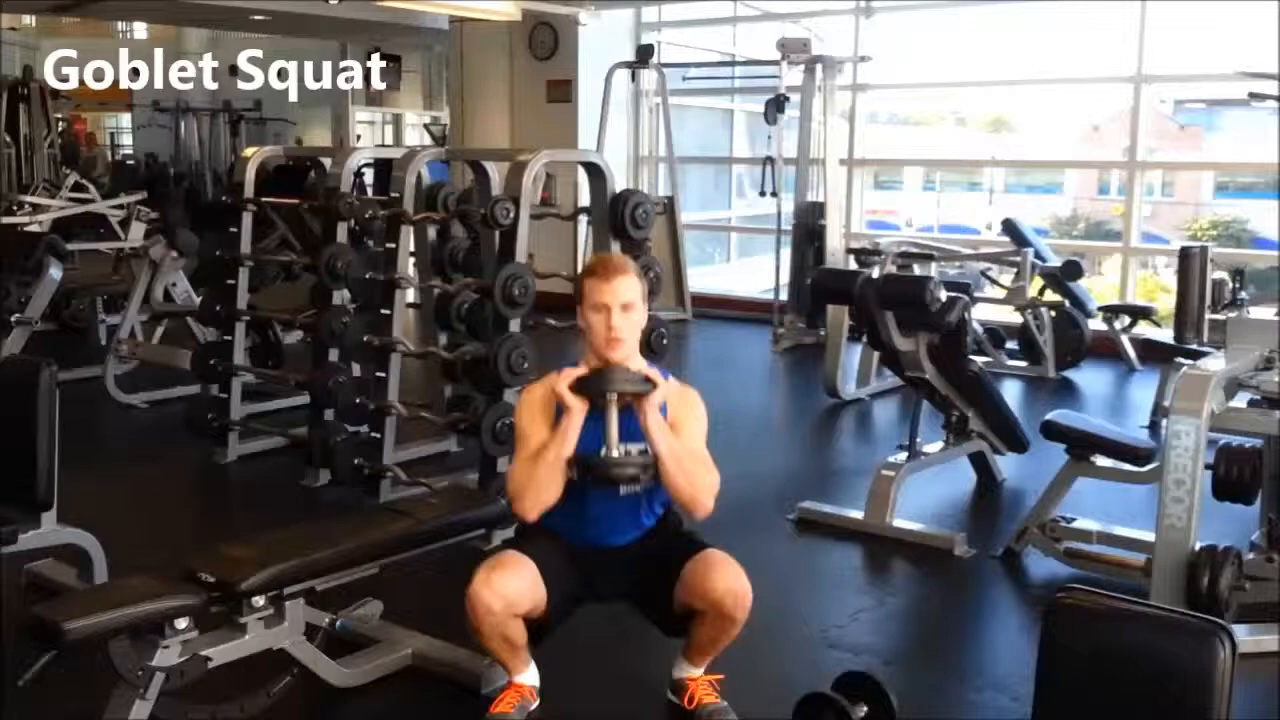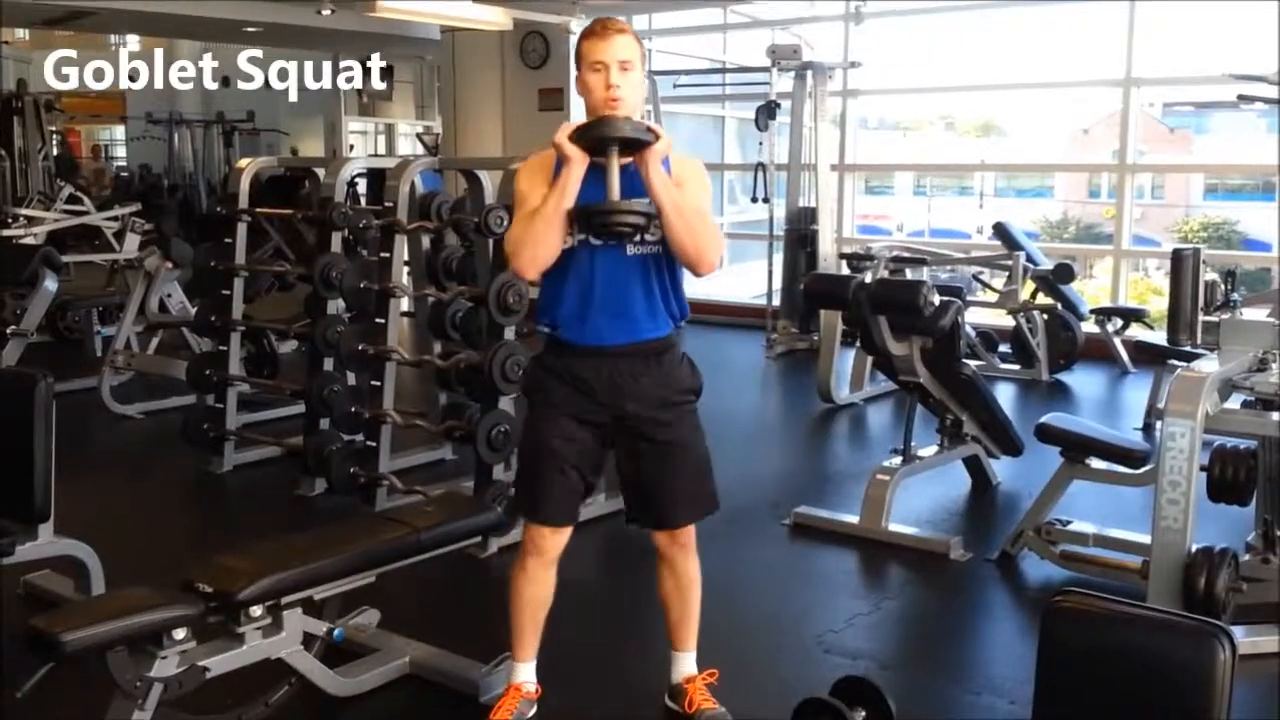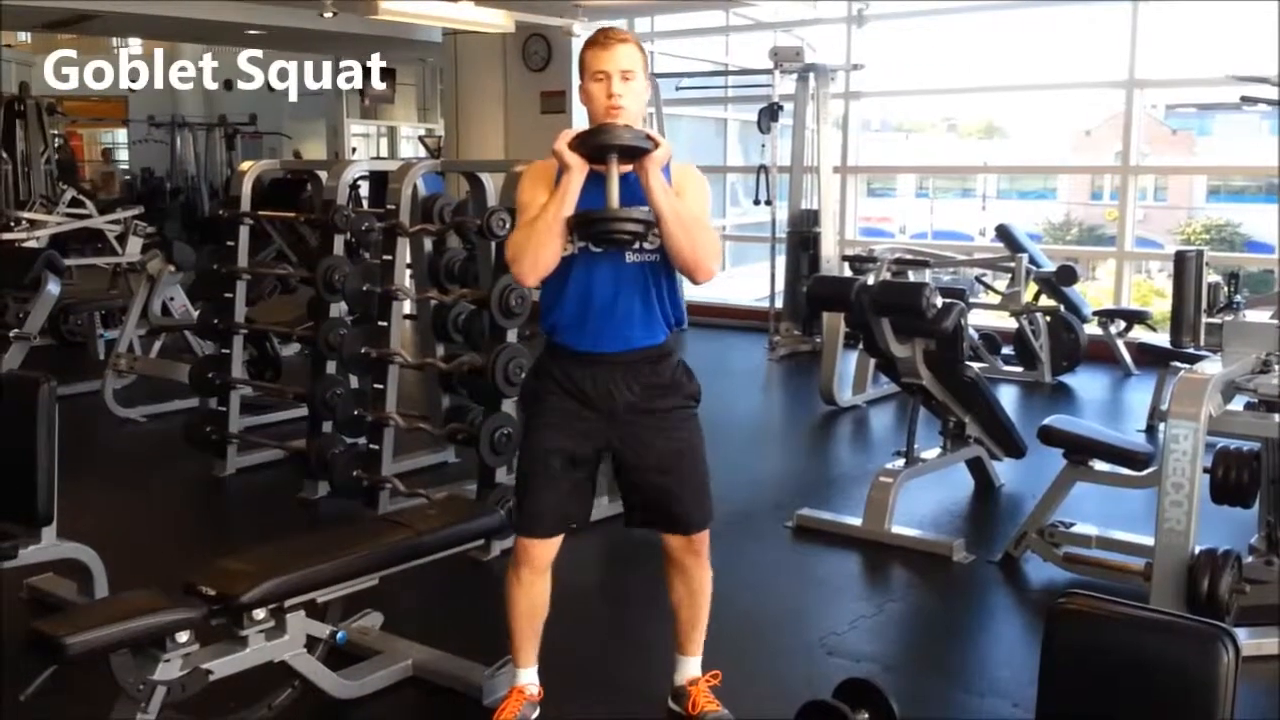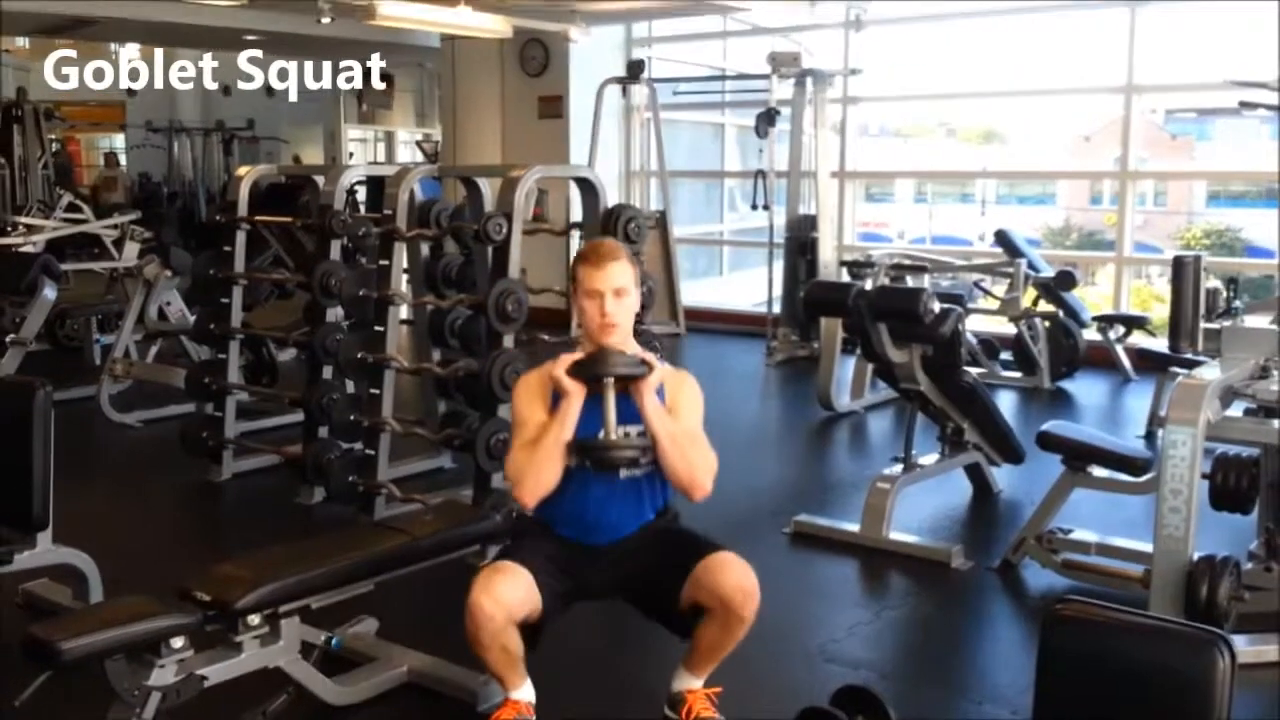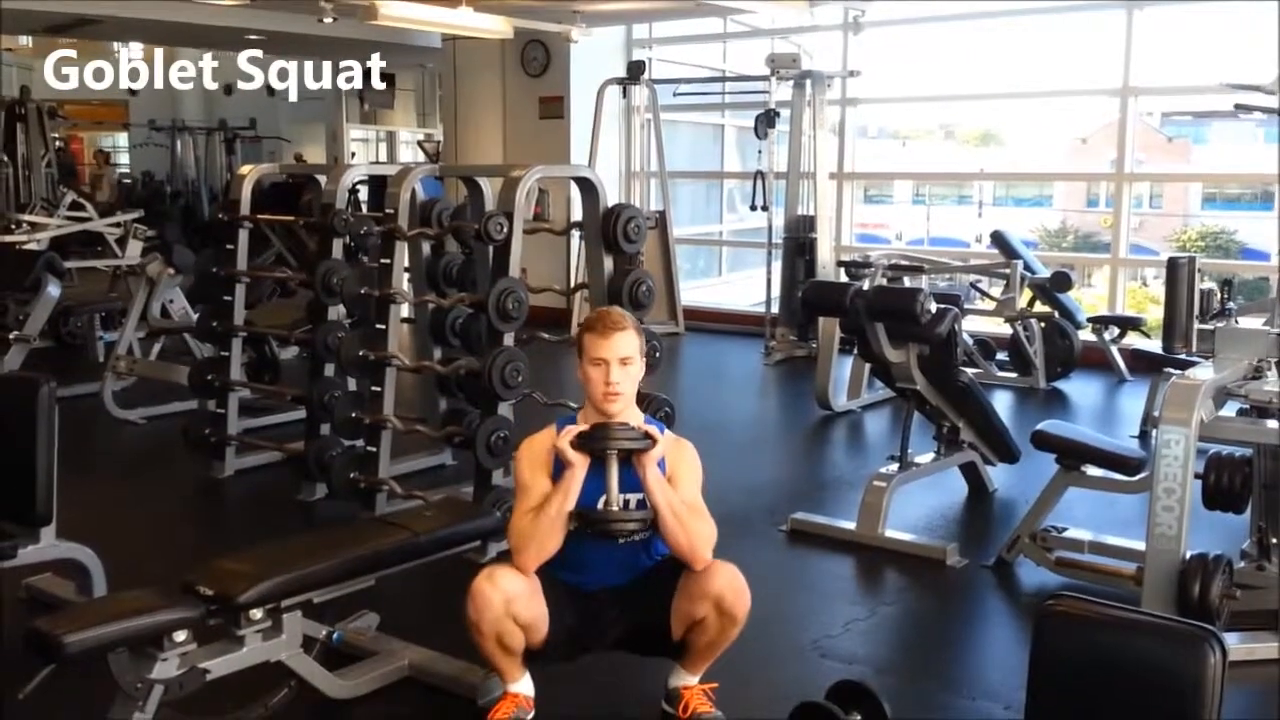
dt=0.7s
person 1, frame 1
left shoulder: (677, 398)
right shoulder: (544, 398)
left elbow: (700, 503)
right elbow: (528, 506)
left wrist: (651, 419)
right wrist: (573, 418)
left hip: (647, 541)
right hip: (562, 542)
left knee: (731, 595)
right knee: (488, 597)
left ankle: (688, 676)
right ankle: (523, 680)
person 1, frame 2
left shoulder: (680, 167)
right shoulder: (545, 167)
left elbow: (706, 260)
right elbow: (526, 263)
left wrist: (652, 169)
right wrist: (575, 169)
left hip: (655, 372)
right hip: (569, 374)
left knee: (677, 539)
right knee: (541, 542)
person 1, frame 3
left shoulder: (679, 175)
right shoulder: (546, 175)
left elbow: (703, 267)
right elbow: (526, 270)
left wrist: (651, 177)
right wrist: (574, 176)
left hip: (652, 379)
right hip: (568, 380)
left knee: (687, 541)
right knee: (533, 547)
person 1, frame 4
left shoulder: (675, 384)
right shoulder: (540, 385)
left elbow: (698, 485)
right elbow: (528, 491)
left wrist: (647, 400)
right wrist: (573, 401)
left hip: (645, 538)
right hip: (559, 542)
left knee: (739, 588)
right knee: (486, 604)
person 1, frame 5
left shoulder: (674, 451)
right shoulder: (542, 449)
left elbow: (697, 553)
right elbow: (528, 556)
left wrist: (648, 472)
right wrist: (576, 473)
left hip: (645, 588)
right hip: (565, 594)
left knee: (727, 589)
right knee: (489, 592)
left ankle: (684, 686)
